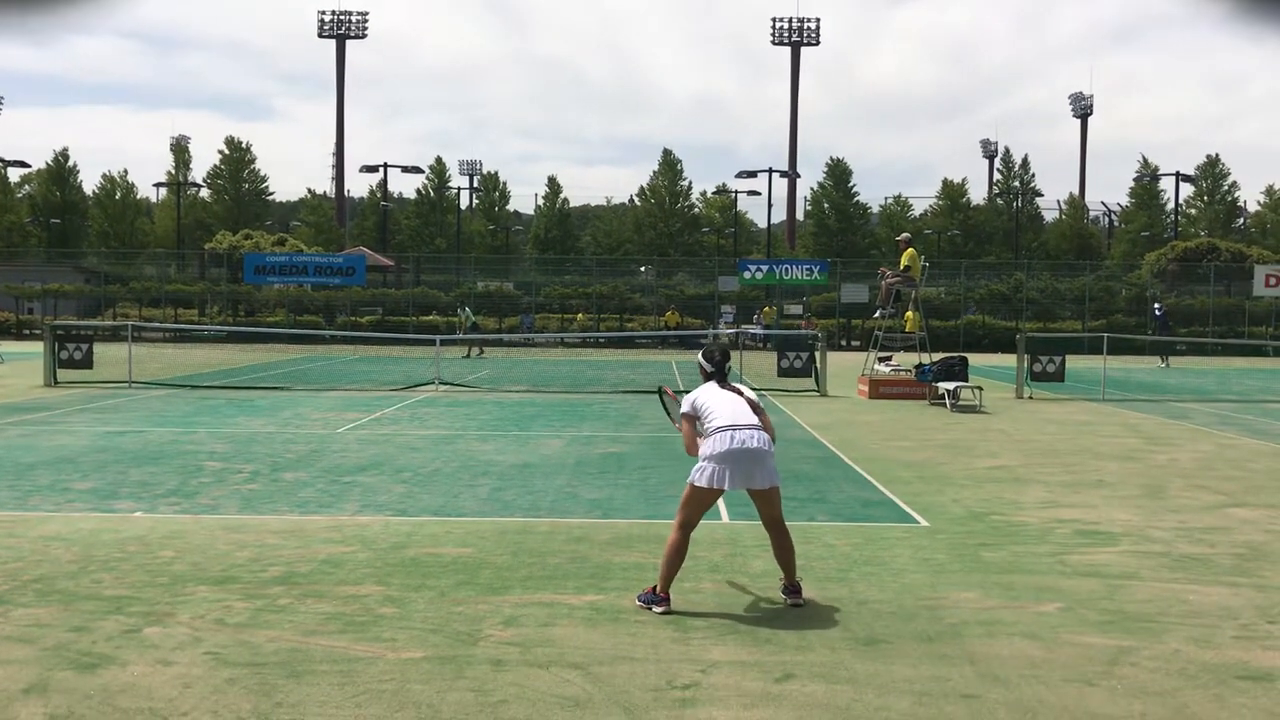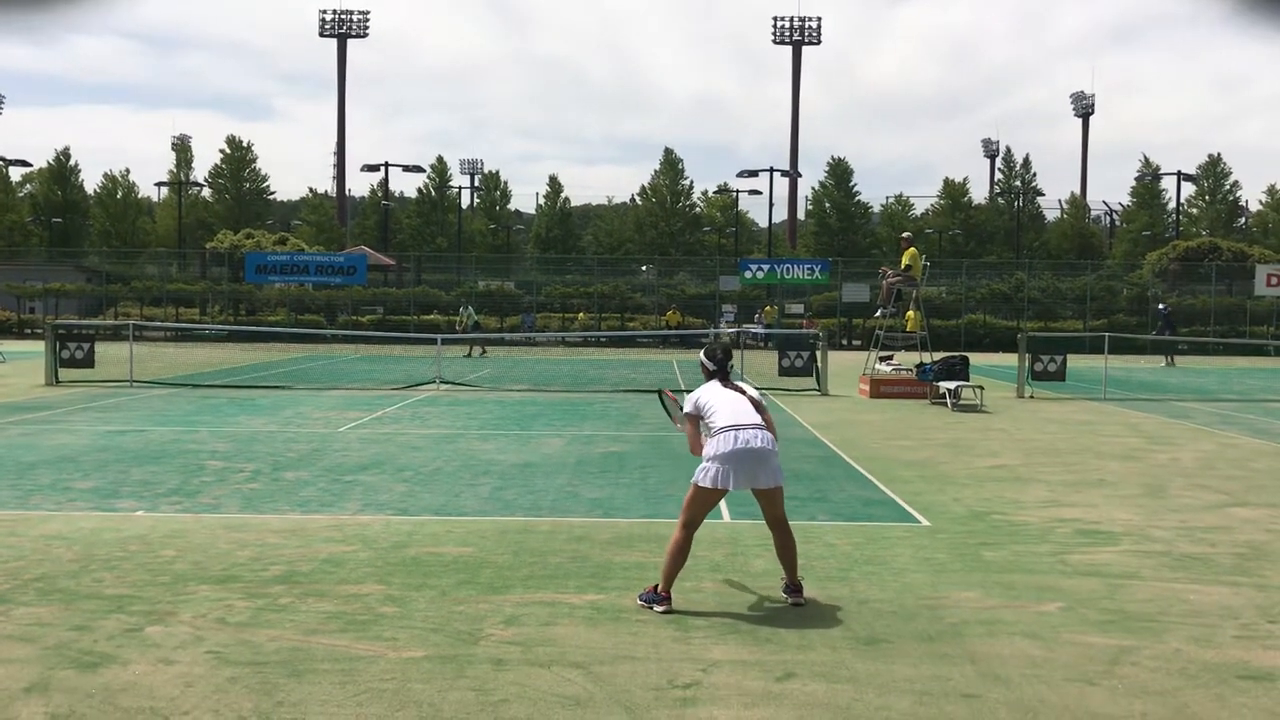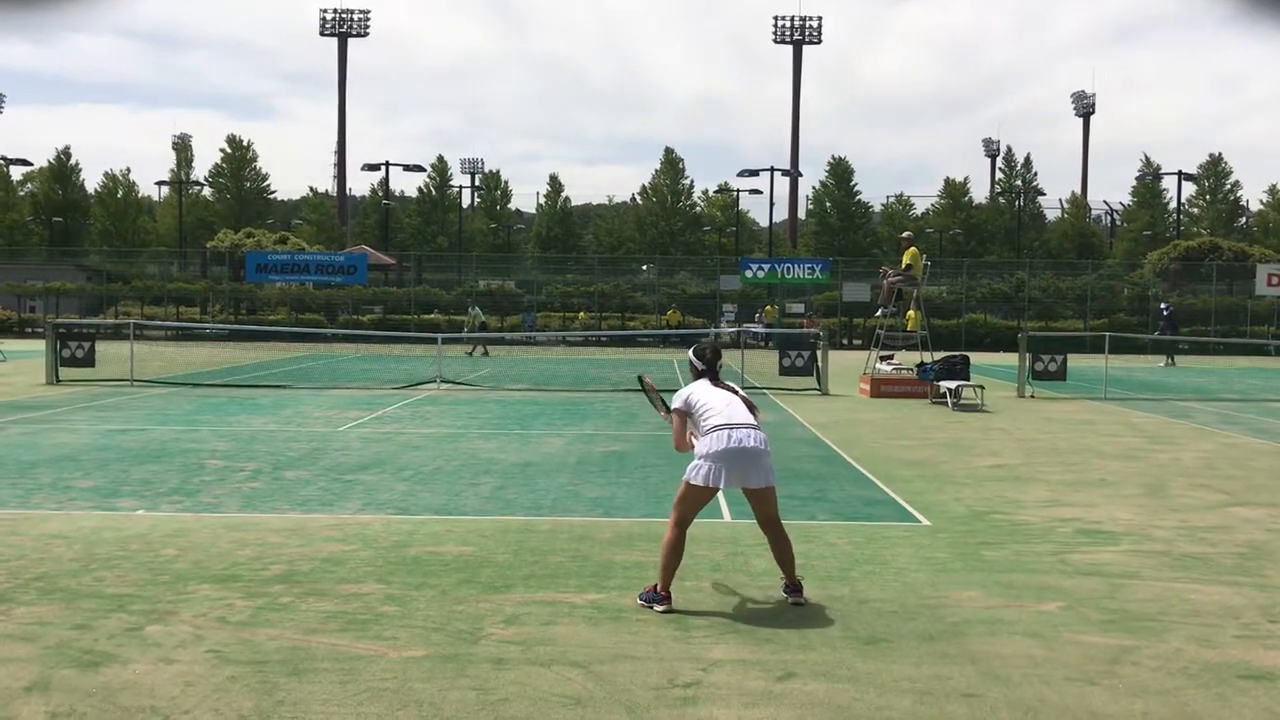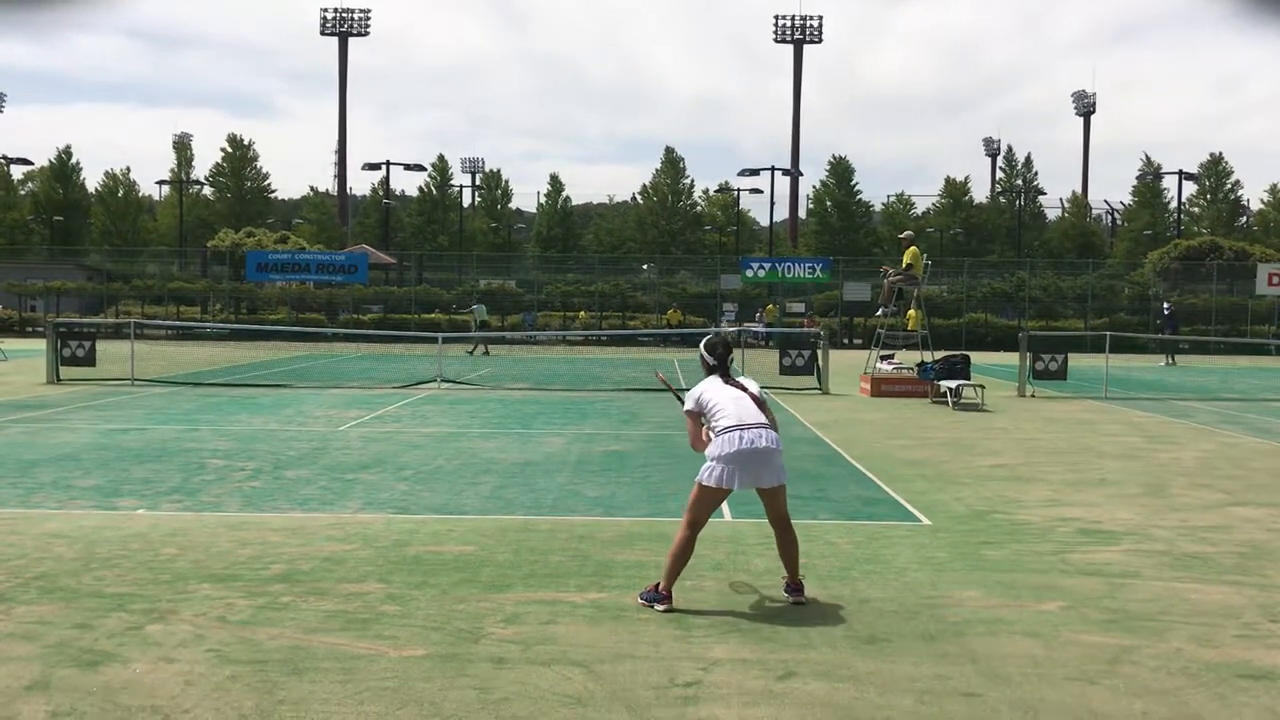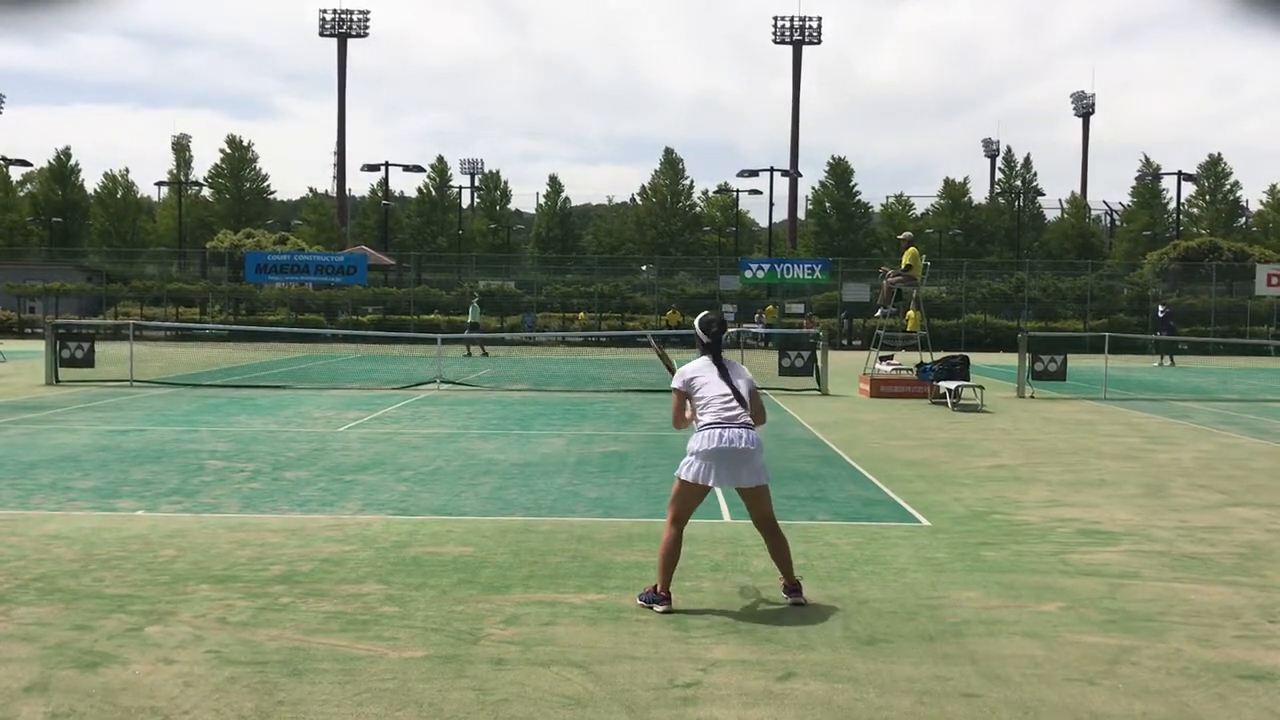
dt=0.4s
person 1, frame 1
left shoulder: (694, 396)
right shoulder: (745, 391)
left elbow: (691, 448)
right elbow: (771, 435)
left hip: (721, 449)
right hip: (760, 447)
left knee: (683, 525)
right knee: (775, 523)
left ankle: (660, 594)
right ankle: (792, 588)
person 1, frame 2
left shoulder: (696, 396)
right shoulder: (748, 390)
left elbow: (695, 448)
right elbow: (771, 432)
left hip: (724, 449)
right hip: (763, 446)
left knee: (687, 525)
right knee: (778, 522)
left ankle: (662, 594)
right ankle: (794, 587)
person 1, frame 3
left shoulder: (685, 393)
right shoulder: (734, 389)
left elbow: (680, 445)
left wrist: (693, 439)
left hip: (717, 448)
right hip: (756, 446)
left knee: (678, 522)
right knee: (771, 523)
left ankle: (661, 593)
right ankle: (793, 586)
person 1, frame 4
left shoulder: (697, 392)
right shoulder: (749, 384)
left elbow: (697, 444)
right elbow: (773, 426)
left hip: (728, 449)
right hip: (768, 445)
left knee: (691, 524)
right knee: (781, 520)
left ankle: (663, 592)
right ankle: (795, 585)
person 1, frame 5
left shoulder: (686, 372)
right shoulder: (742, 371)
left elbow: (679, 422)
right elbow: (760, 418)
left hip: (709, 445)
right hip: (748, 444)
left knee: (675, 521)
right knee: (766, 522)
left ankle: (661, 594)
right ankle: (792, 586)
